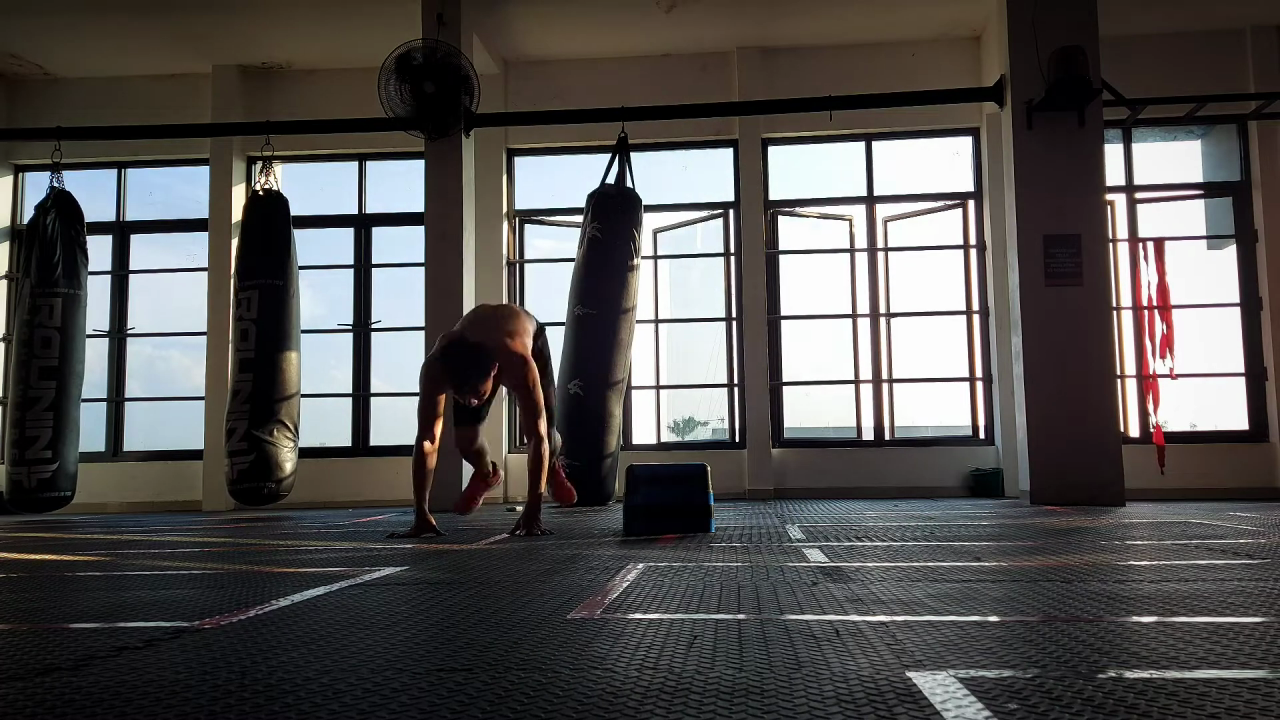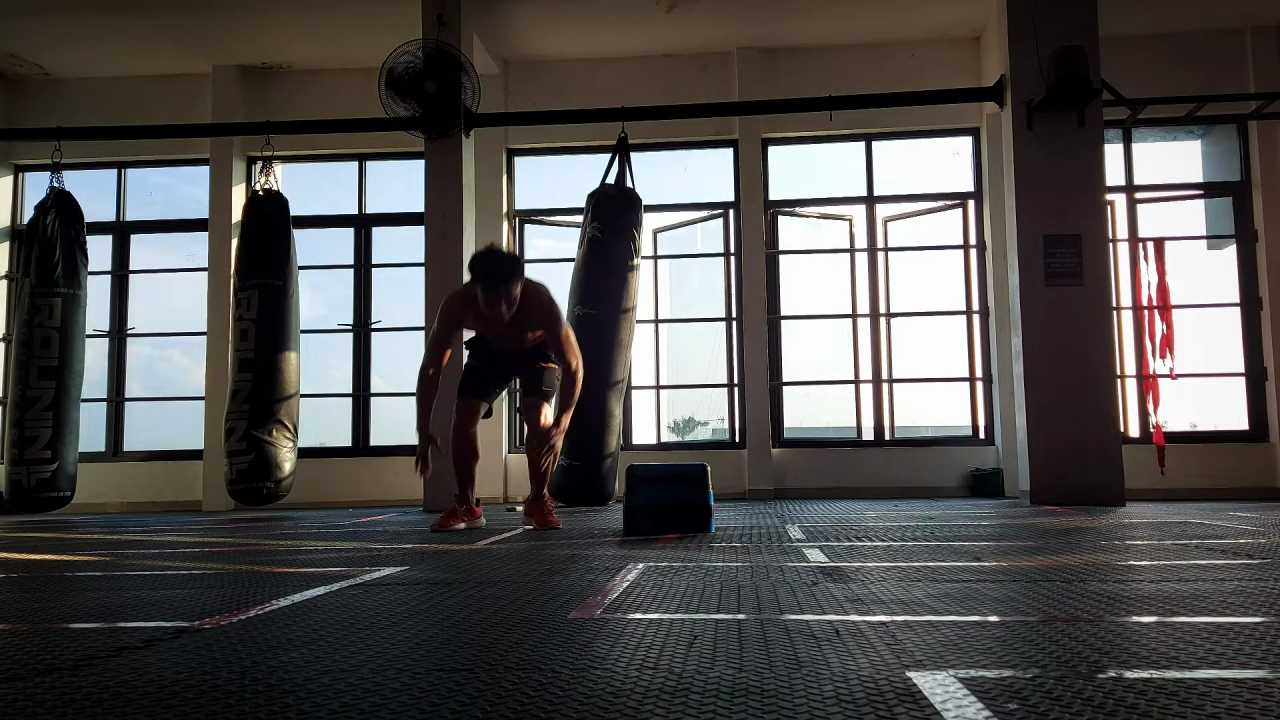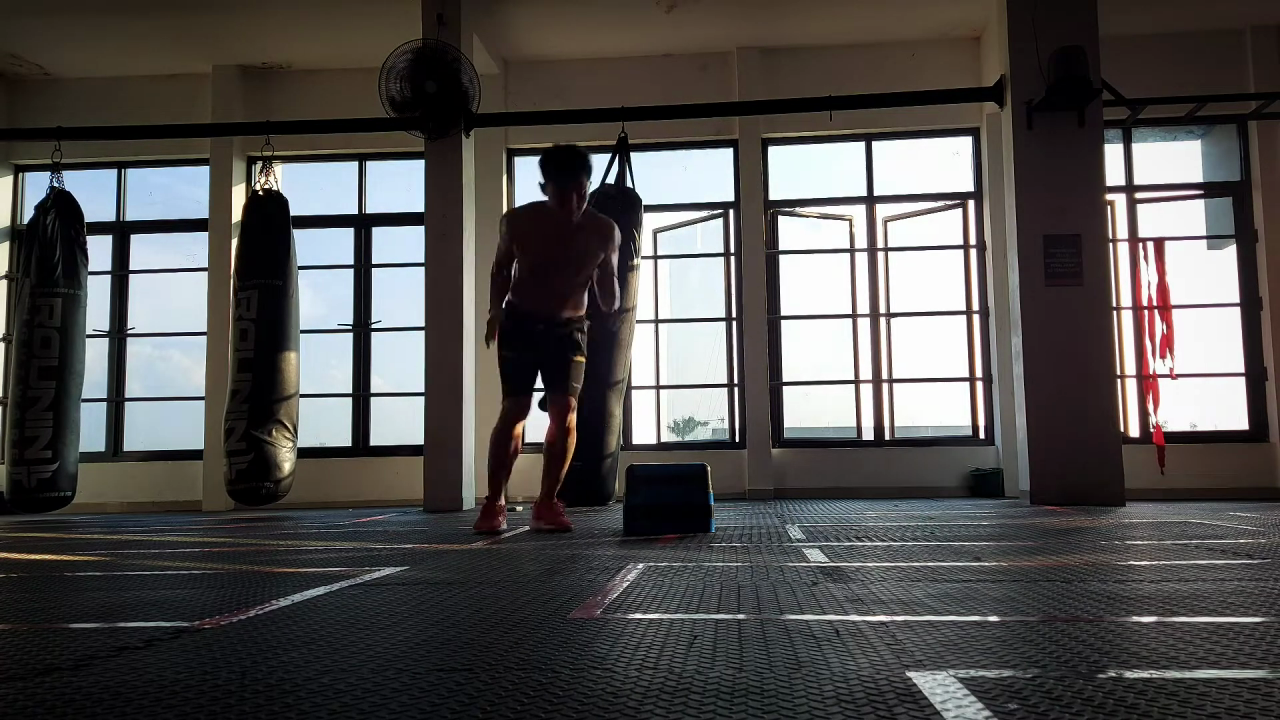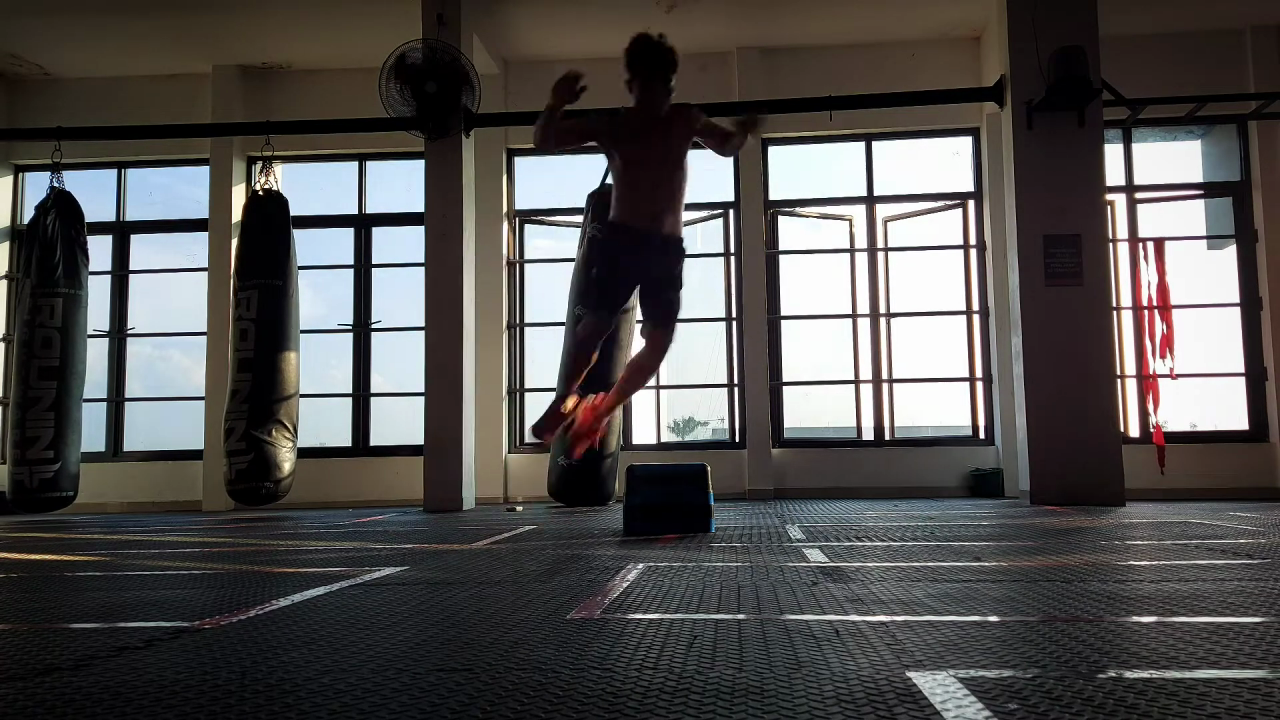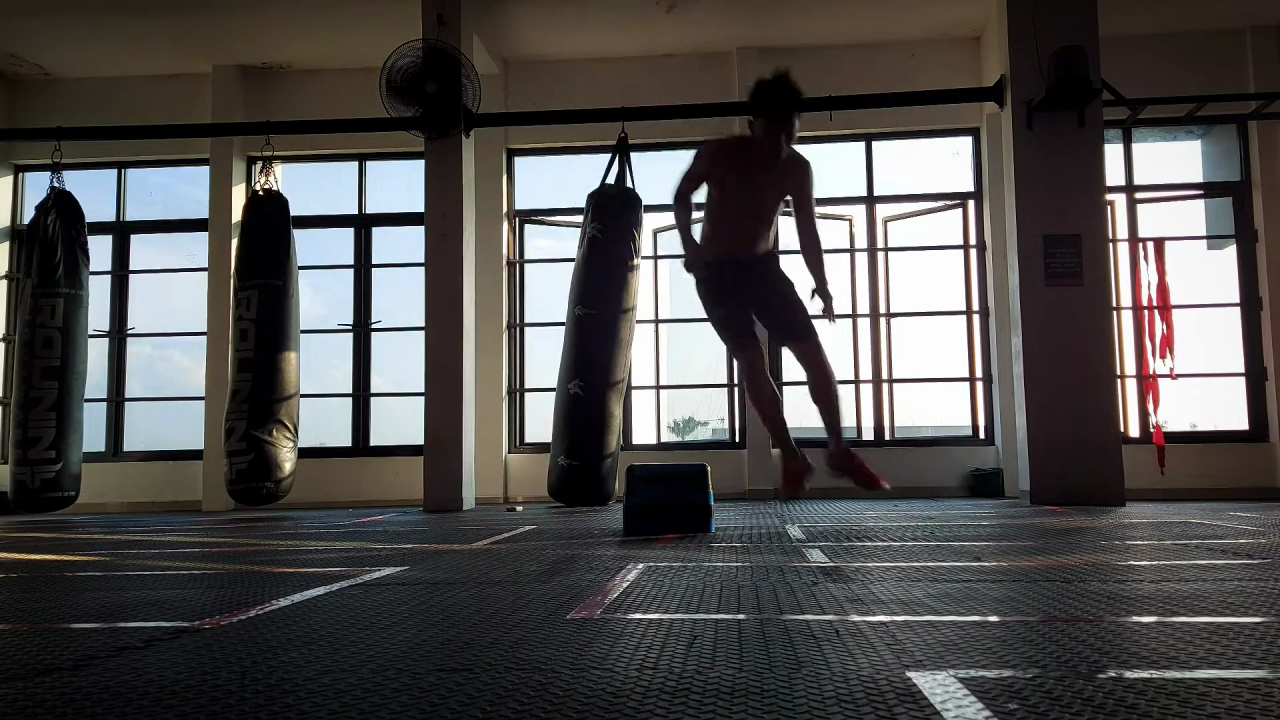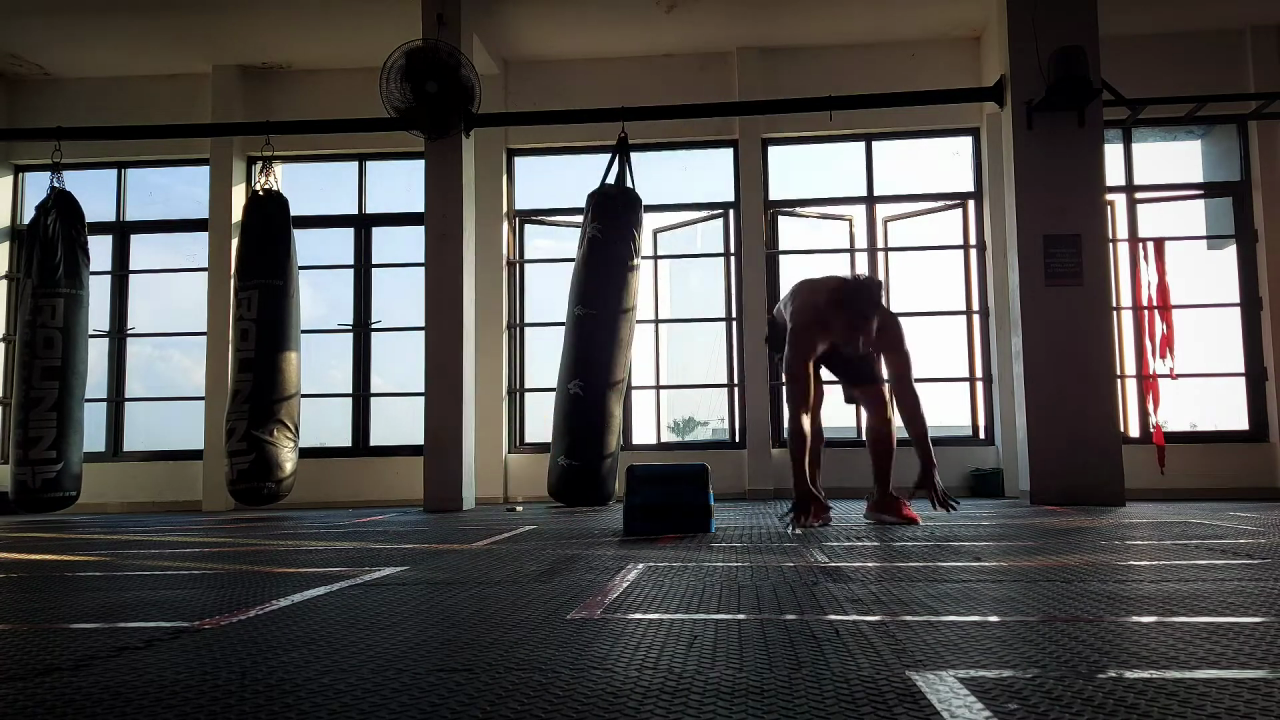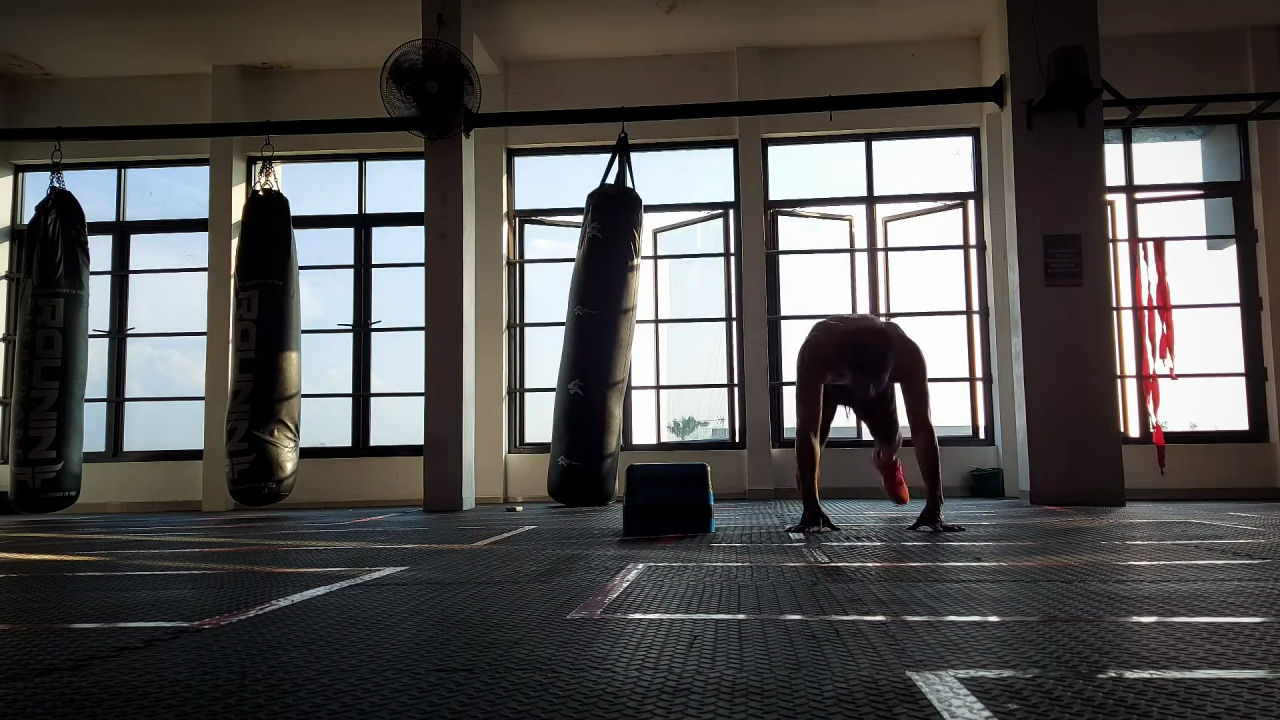
dt=0.3s
person 1, frame 1
left shoulder: (520, 363)
right shoulder: (435, 368)
left elbow: (538, 436)
right elbow: (426, 440)
left wrist: (532, 511)
right wrist: (421, 515)
left knee: (542, 429)
right knee: (464, 438)
left ankle: (554, 469)
right ankle: (486, 472)
person 1, frame 2
left shoulder: (541, 302)
right shoulder: (458, 303)
left elbow: (574, 367)
right elbow: (431, 369)
left wrist: (561, 426)
right wrist: (424, 432)
left hip: (539, 348)
right hip: (488, 349)
left knee: (540, 419)
right knee: (463, 421)
left ankle: (538, 500)
right ankle: (465, 504)
person 1, frame 3
left shoulder: (601, 229)
right shoulder: (521, 221)
left elbow: (607, 274)
right elbow: (500, 266)
left wrist: (611, 303)
right wrist: (495, 311)
left hip: (568, 328)
right hip: (519, 322)
left knee: (565, 412)
right knee: (514, 411)
left ankle: (547, 501)
right ankle: (494, 503)
person 1, frame 4
left shoulder: (684, 119)
right shoulder: (611, 125)
left elbow: (730, 146)
right elbow: (544, 142)
left wrist: (744, 129)
right wrist: (555, 103)
left hip: (665, 245)
right hip: (619, 238)
left knee: (660, 339)
right knee: (593, 324)
left ankle: (602, 408)
right ankle: (566, 401)
person 1, frame 5
left shoulder: (798, 169)
right shoulder: (719, 155)
left elbow: (808, 230)
right elbow: (682, 196)
left wrist: (822, 284)
right wrist: (690, 247)
left hip: (764, 268)
right hip: (717, 271)
left knee: (812, 351)
right knee: (752, 358)
left ankle: (839, 452)
right ankle: (792, 457)
person 1, frame 6
left shoulder: (886, 323)
right shoulder: (806, 324)
left elbow: (906, 393)
right elbow: (797, 412)
left wrist: (929, 467)
right wrist: (802, 486)
right hip: (783, 330)
left knee: (879, 399)
right knee: (810, 401)
left ankle: (882, 497)
right ankle: (813, 499)
person 1, frame 7
left shoulder: (908, 356)
right shoulder: (816, 353)
left elbow: (922, 430)
right elbow: (807, 433)
left wrist: (934, 506)
right wrist: (811, 507)
right hip: (829, 376)
right knee: (814, 439)
left ankle: (887, 459)
